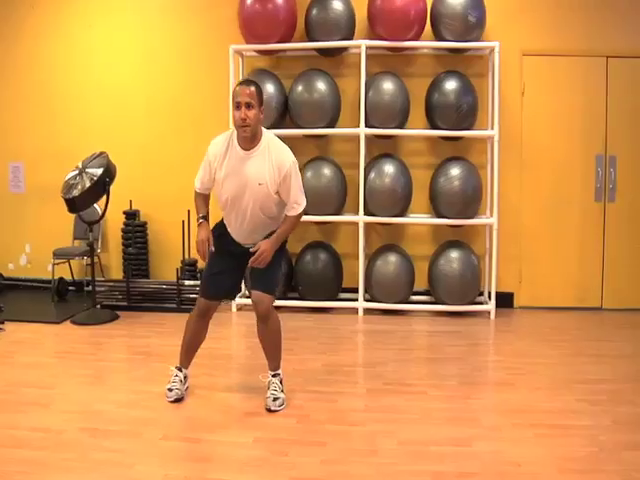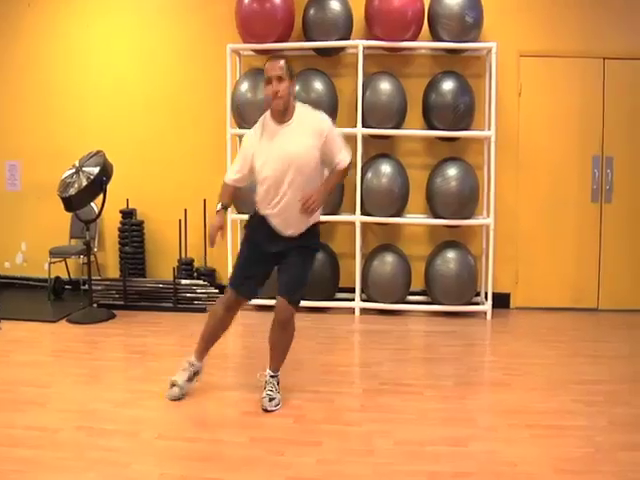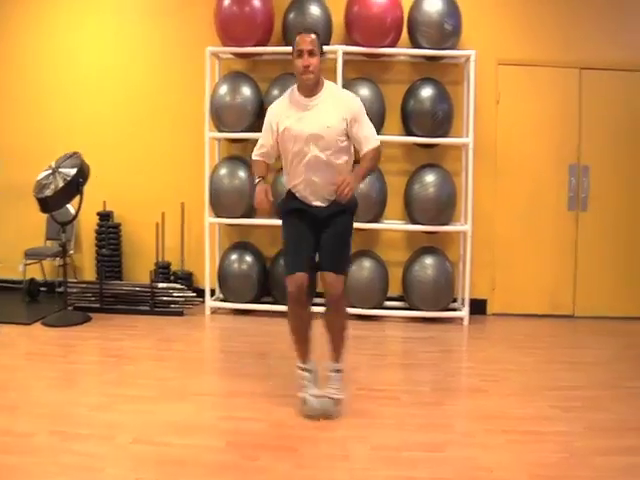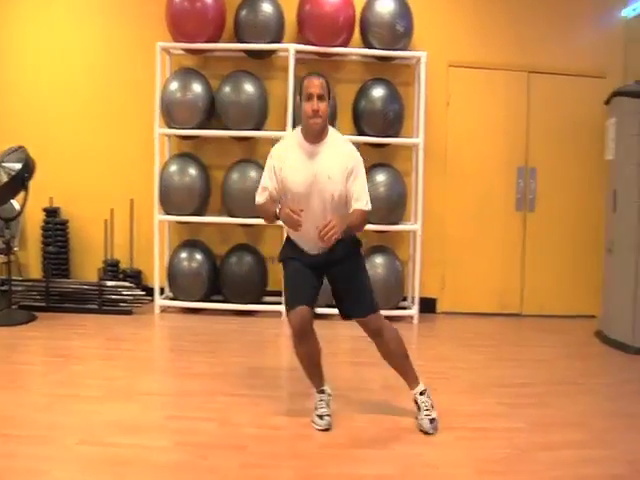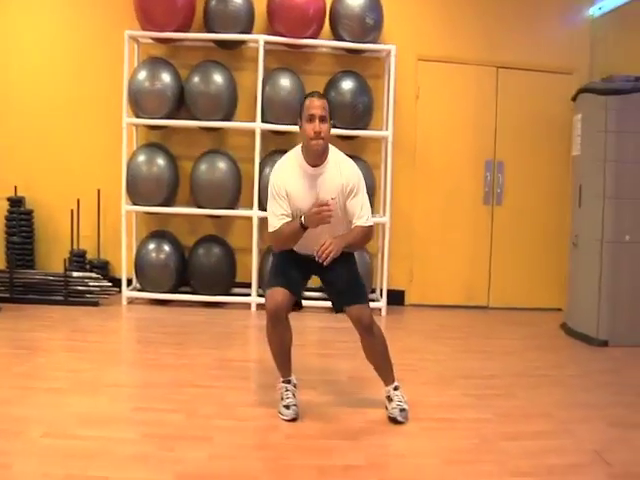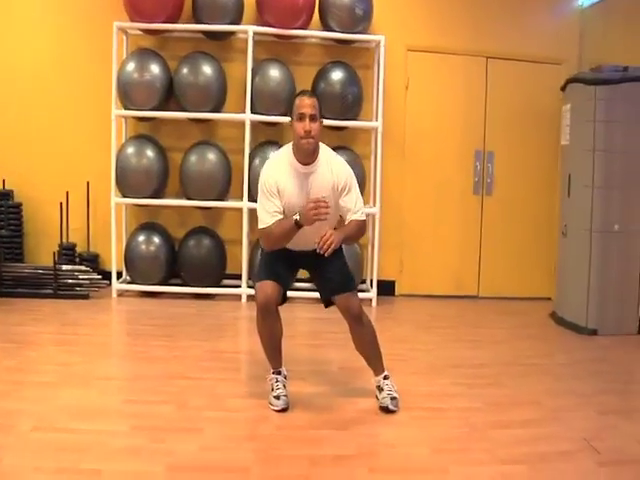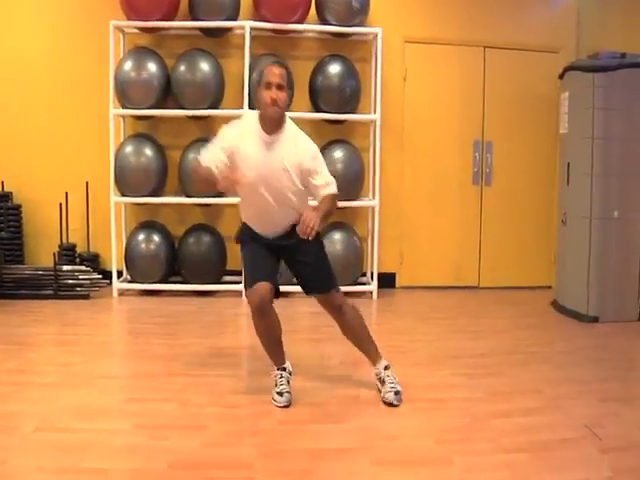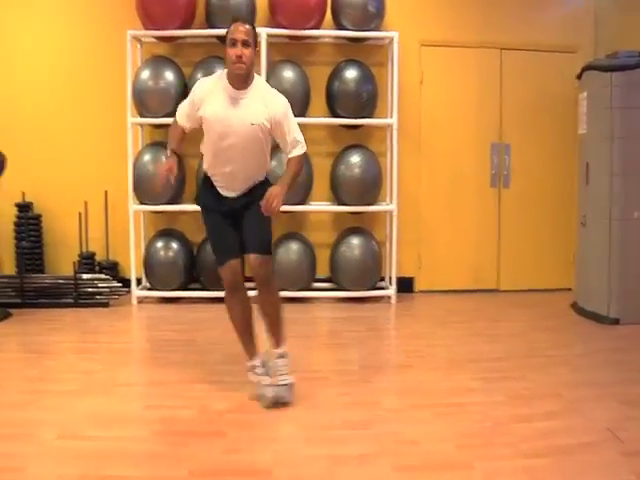
dt=0.2s
person 1, frame 1
left shoulder: (281, 157)
right shoulder: (217, 148)
left elbow: (296, 209)
right elbow: (202, 189)
left wrist: (274, 242)
right wrist: (202, 224)
left hip: (268, 239)
right hip: (228, 237)
left knee: (263, 305)
right knee: (204, 306)
left ankle: (275, 377)
right ankle: (181, 371)
person 1, frame 2
left shoulder: (317, 124)
right shoulder: (255, 135)
left elbow: (344, 162)
right elbow: (234, 179)
left wrist: (321, 190)
right wrist: (221, 211)
left hip: (302, 234)
right hip: (263, 227)
left knee: (284, 311)
right knee: (232, 300)
left ankle: (272, 377)
right ankle: (195, 363)
person 1, frame 3
left shoulder: (347, 103)
right shoulder: (279, 108)
left elbow: (372, 148)
right elbow: (262, 154)
left wrist: (356, 175)
right wrist: (261, 182)
left hip: (336, 207)
right hip: (298, 206)
left knee: (335, 290)
right knee: (296, 287)
left ankle: (336, 371)
right ankle: (306, 370)
person 1, frame 4
left shoulder: (347, 153)
right shoulder: (282, 152)
left elbow: (362, 212)
right elbow: (262, 204)
left wrist: (342, 225)
right wrist: (279, 212)
left hip: (343, 248)
right hip: (300, 250)
left knee: (374, 325)
right knee: (299, 320)
left ankle: (418, 391)
right ankle: (321, 393)
person 1, frame 5
left shoulder: (348, 171)
right shoulder: (282, 171)
left elbow: (365, 231)
right elbow: (277, 241)
left wrist: (339, 240)
right wrist: (306, 222)
left hip: (336, 252)
right hip: (293, 251)
left knee: (364, 319)
right knee: (275, 307)
left ankle: (392, 388)
right ankle: (287, 384)
person 1, frame 6
left shoulder: (339, 168)
right shoulder: (273, 169)
left elbow: (359, 223)
right elbow: (267, 239)
left wrist: (338, 233)
right wrist: (300, 220)
left hip: (324, 246)
right hip: (282, 247)
left knee: (353, 309)
right knee: (265, 299)
left ankle: (382, 378)
right ankle: (277, 375)
person 1, frame 7
left shoulder: (303, 146)
right shoulder: (235, 134)
left elbow: (329, 194)
right elbow: (203, 168)
left wrist: (317, 212)
right wrist: (217, 178)
left hip: (297, 230)
right hip: (256, 234)
left knee: (334, 301)
right knee: (259, 299)
left ankle: (380, 367)
right ankle: (280, 370)
person 1, frame 8
left shoulder: (273, 101)
right shoulder: (205, 89)
left elbow: (296, 151)
right elbow: (181, 123)
left wrist: (282, 186)
right wrist: (172, 154)
left hip: (255, 193)
right hip: (215, 192)
left knee: (261, 270)
right knee: (232, 277)
left ankle: (280, 354)
right ankle: (255, 361)
